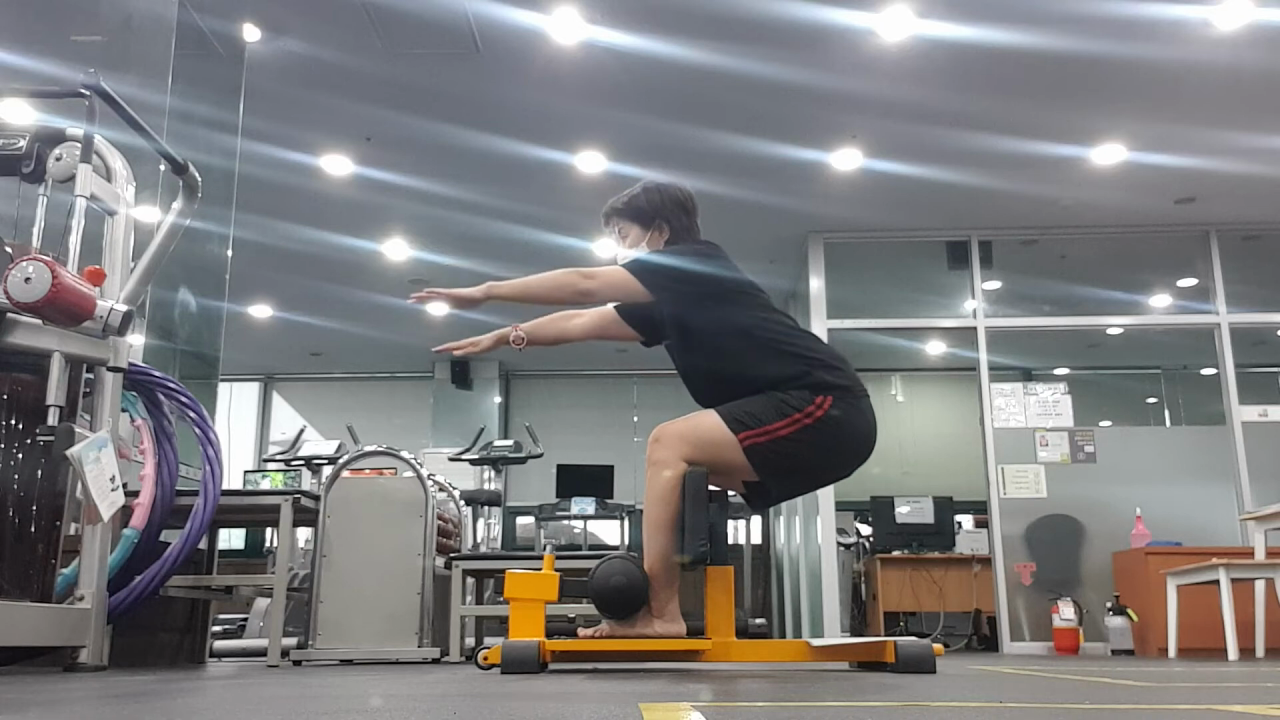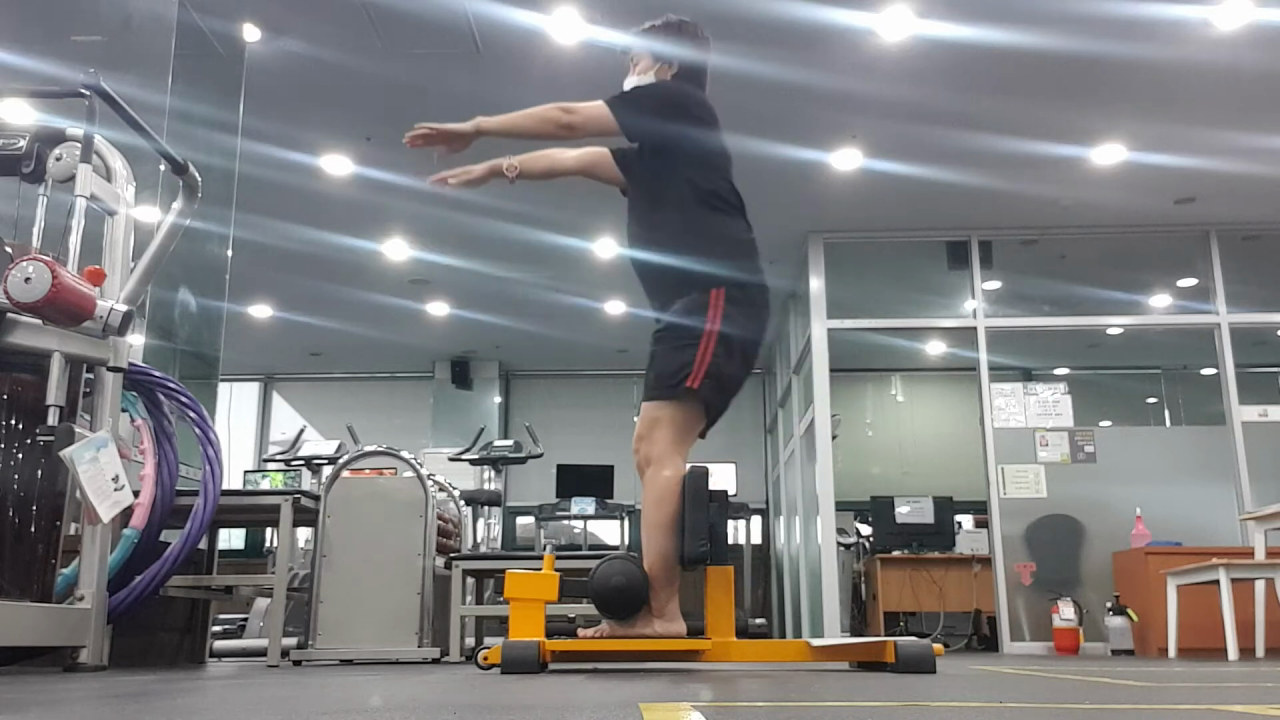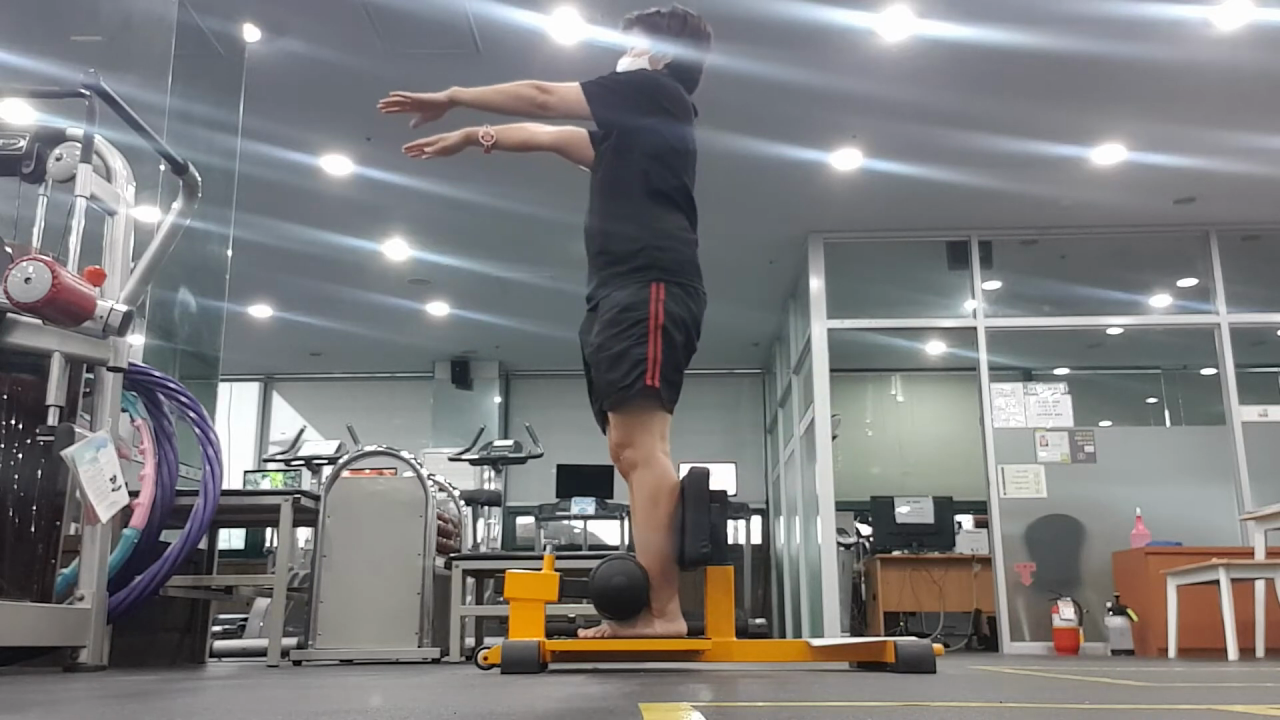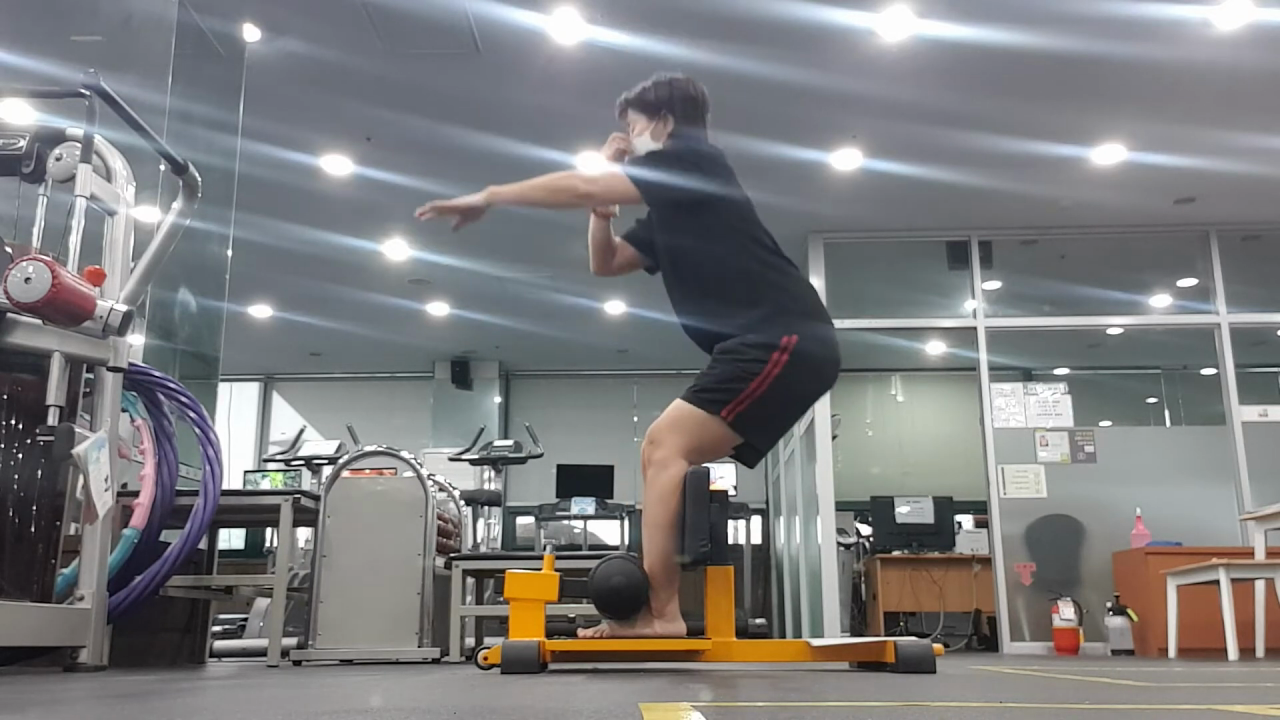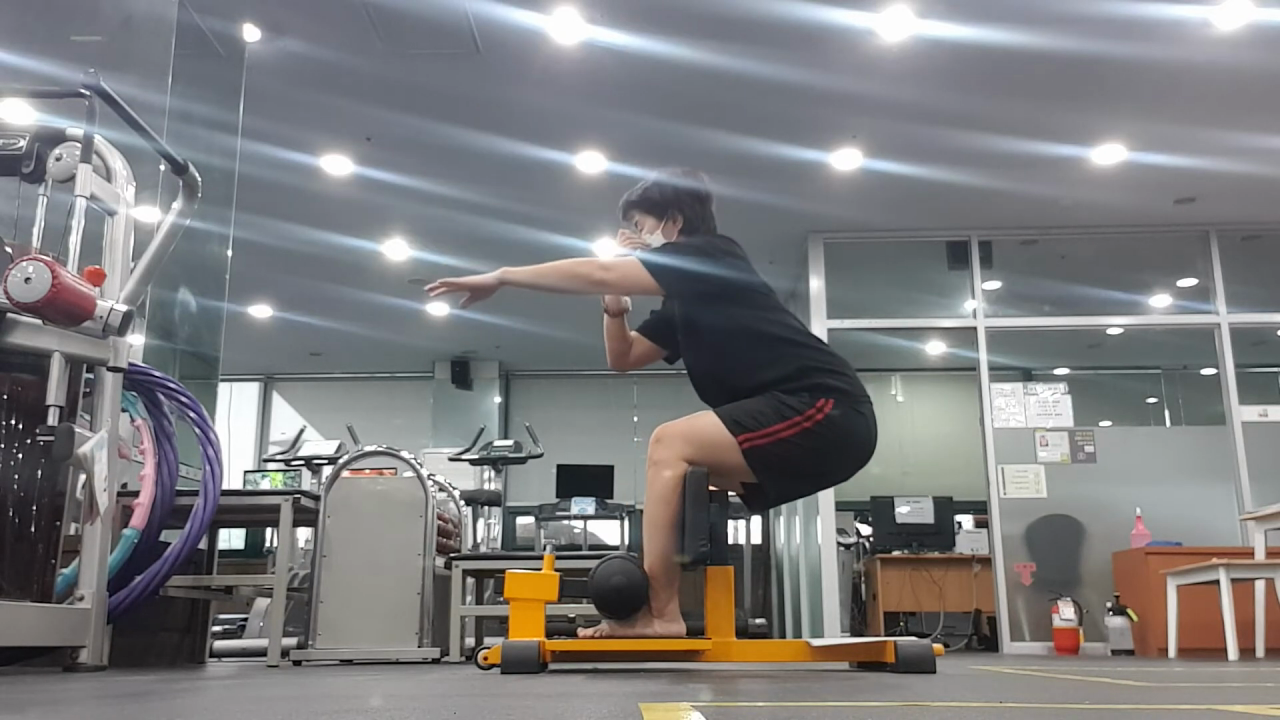
dt=1s
person 1, frame 1
left shoulder: (697, 264)
right shoulder: (668, 305)
left elbow: (585, 286)
right elbow: (581, 322)
left wrist: (485, 292)
right wrist: (502, 337)
left hip: (828, 412)
right hip: (825, 421)
left knee: (668, 445)
right knee: (681, 483)
left ankle: (659, 613)
person 1, frame 2
left shoulder: (677, 103)
right shoulder: (655, 152)
left elbow: (567, 120)
right elbow: (573, 160)
left wrist: (474, 127)
right wrist: (494, 169)
left hip: (715, 298)
right hip: (696, 305)
left knee: (658, 445)
right knee: (653, 449)
left ankle: (660, 612)
right ankle: (658, 608)
person 1, frame 3
left shoulder: (656, 95)
right shoulder: (633, 130)
left elbow: (542, 98)
right elbow: (550, 136)
left wrist: (449, 98)
right wrist: (472, 136)
left hip: (647, 290)
right hip: (622, 297)
left knee: (640, 445)
right knee: (630, 450)
left ankle: (660, 612)
right ankle: (651, 609)
person 1, frame 4
left shoulder: (694, 162)
right shoulder: (671, 211)
left elbow: (581, 187)
right elbow: (605, 262)
left wrist: (487, 197)
right wrist: (605, 199)
left hip: (784, 339)
right hip: (777, 347)
left knee: (665, 444)
right knee: (664, 455)
left ankle: (659, 614)
right ankle: (660, 609)
person 1, frame 5
left shoulder: (710, 256)
right shoulder: (684, 302)
left elbow: (596, 275)
right elbow: (622, 357)
left wrist: (501, 277)
right wrist: (615, 295)
left hip: (827, 412)
right hip: (830, 425)
left knee: (670, 444)
right knee: (682, 480)
left ankle: (659, 615)
